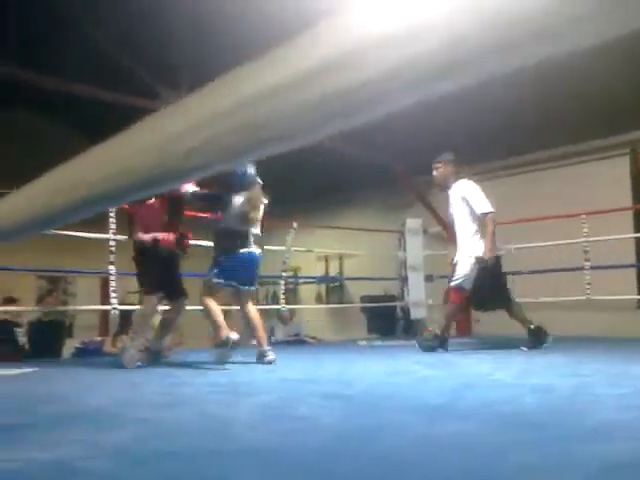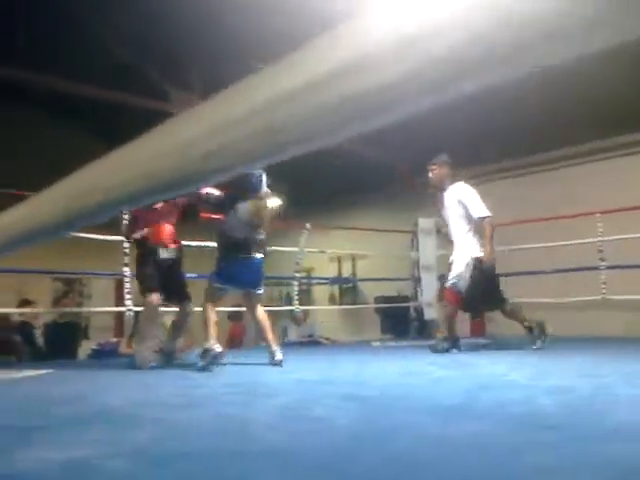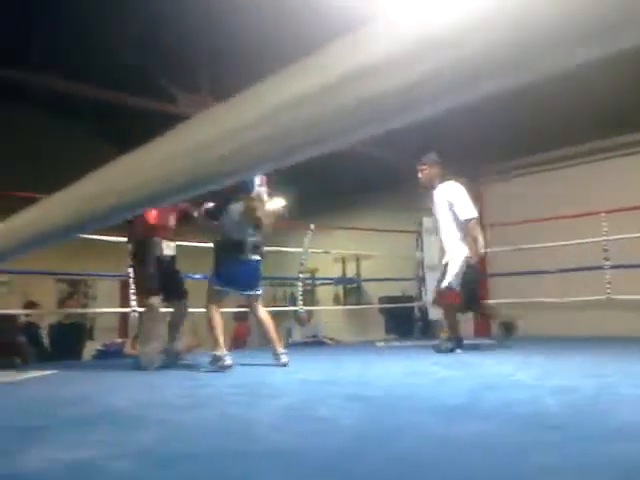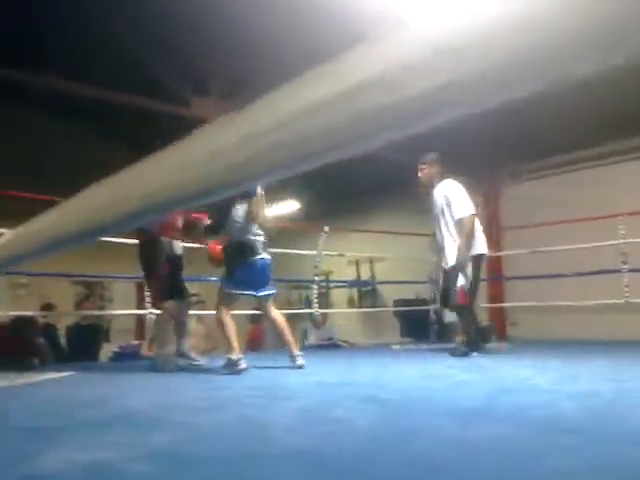
dt=0.1s
person 1, frame 1
left shoulder: (467, 187)
right shoulder: (453, 194)
left elbow: (488, 215)
left wrist: (489, 247)
right wrist: (458, 256)
left hip: (479, 252)
right hip: (471, 253)
left knee: (456, 291)
right knee: (502, 299)
left ankle: (442, 337)
right ankle: (535, 331)
person 1, frame 2
left shoulder: (461, 190)
right shoulder: (444, 196)
left elbow: (484, 217)
left wrist: (488, 250)
right wrist: (456, 254)
left hip: (473, 253)
right hip: (464, 253)
left knee: (450, 293)
right knee: (496, 300)
left ankle: (450, 338)
right ankle: (534, 328)
person 1, frame 3
left shoulder: (452, 189)
right shoulder: (436, 194)
left elbow: (471, 219)
left wrist: (473, 251)
right wrist: (446, 253)
left hip: (465, 252)
right hip: (454, 253)
left knee: (447, 294)
right knee: (468, 299)
left ankle: (454, 338)
person 1, frame 4
left shoulder: (451, 187)
right shoulder: (436, 193)
left elbow: (468, 217)
left wrist: (462, 249)
right wrist: (444, 251)
left hip: (467, 252)
right hip: (452, 255)
left knee: (459, 297)
right knee: (449, 298)
left ankle: (470, 341)
right ankle: (478, 331)
person 2, frame 1
left shoulder: (230, 197)
right shoulder: (258, 201)
left elbow: (203, 199)
left hip: (231, 254)
right hip: (252, 254)
left knee: (208, 297)
right knee: (245, 302)
left ankle: (226, 336)
right ankle: (265, 350)
person 2, frame 2
left shoulder: (235, 202)
right shoulder: (263, 208)
left hip: (232, 259)
right hip: (254, 260)
left knee: (211, 302)
right knee: (255, 306)
left ankle: (212, 345)
right ankle: (275, 350)
person 2, frame 3
left shoulder: (231, 205)
right shoulder: (259, 208)
left elbow: (208, 219)
left hip: (230, 261)
right hip: (252, 261)
left knee: (213, 304)
right knee: (256, 307)
left ankle: (221, 354)
right ankle: (279, 352)
person 2, frame 4
left shoulder: (234, 208)
right shoulder: (254, 208)
left elbow: (213, 230)
left hip: (243, 262)
right hip: (261, 260)
left knee: (224, 309)
right knee: (269, 310)
left ankle: (235, 357)
right ankle: (296, 354)
person 3, frame 1
left shoulder: (167, 199)
right shoulder: (136, 209)
left elbow: (182, 194)
right elbow: (135, 237)
right wrist: (155, 237)
left hip: (168, 260)
right hip: (149, 260)
left knee: (179, 304)
right knee: (153, 298)
left ankle: (155, 345)
right ankle: (132, 349)
person 3, frame 2
left shoulder: (174, 204)
right shoulder: (140, 211)
left elbow: (197, 196)
right elbow: (131, 235)
left wrist: (206, 192)
right wrist: (145, 234)
left hip: (172, 263)
right hip: (149, 263)
left knee: (186, 308)
right knee: (153, 301)
left ankle: (167, 347)
right ankle: (143, 352)
person 3, frame 3
left shoulder: (172, 207)
right elbow: (133, 237)
left hip: (167, 261)
right hip: (146, 263)
left knee: (181, 305)
right knee: (154, 303)
left ankle: (171, 348)
right ankle: (148, 354)
person 3, frame 4
left shoulder: (178, 211)
left hip: (173, 259)
right hip: (158, 260)
left knee: (182, 305)
right knee: (170, 306)
left ankle: (183, 349)
right ankle: (162, 355)
